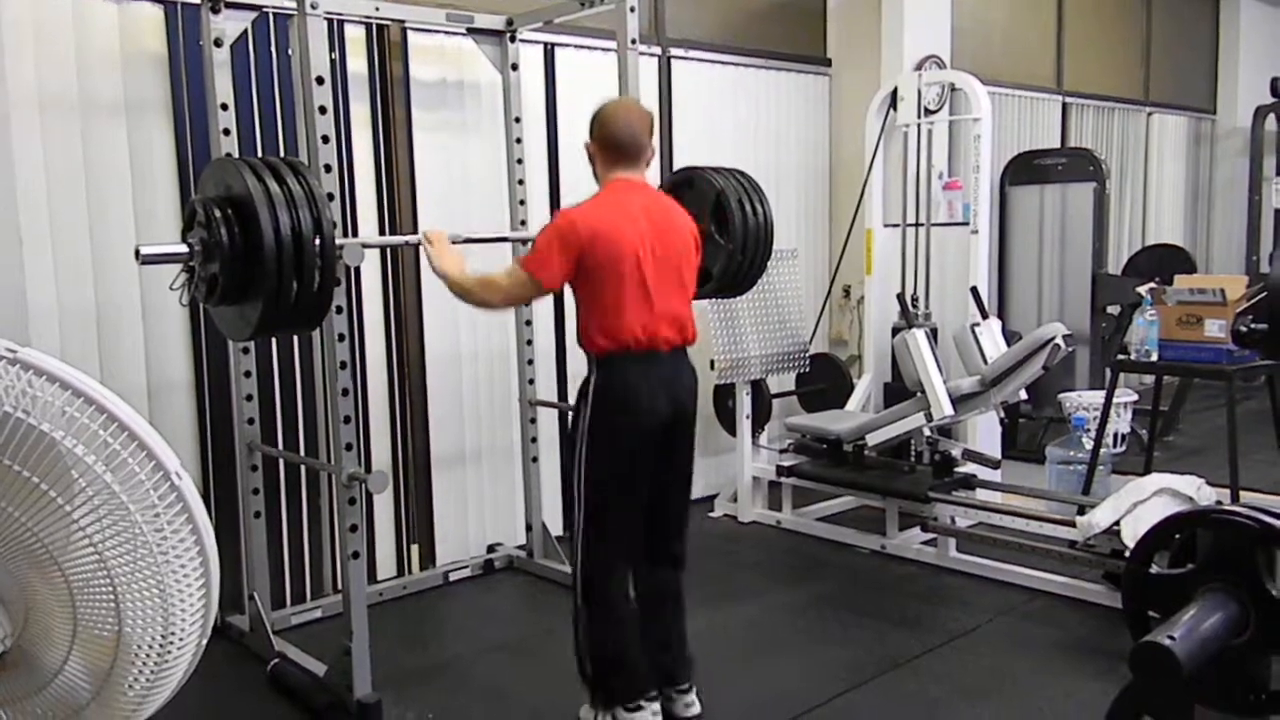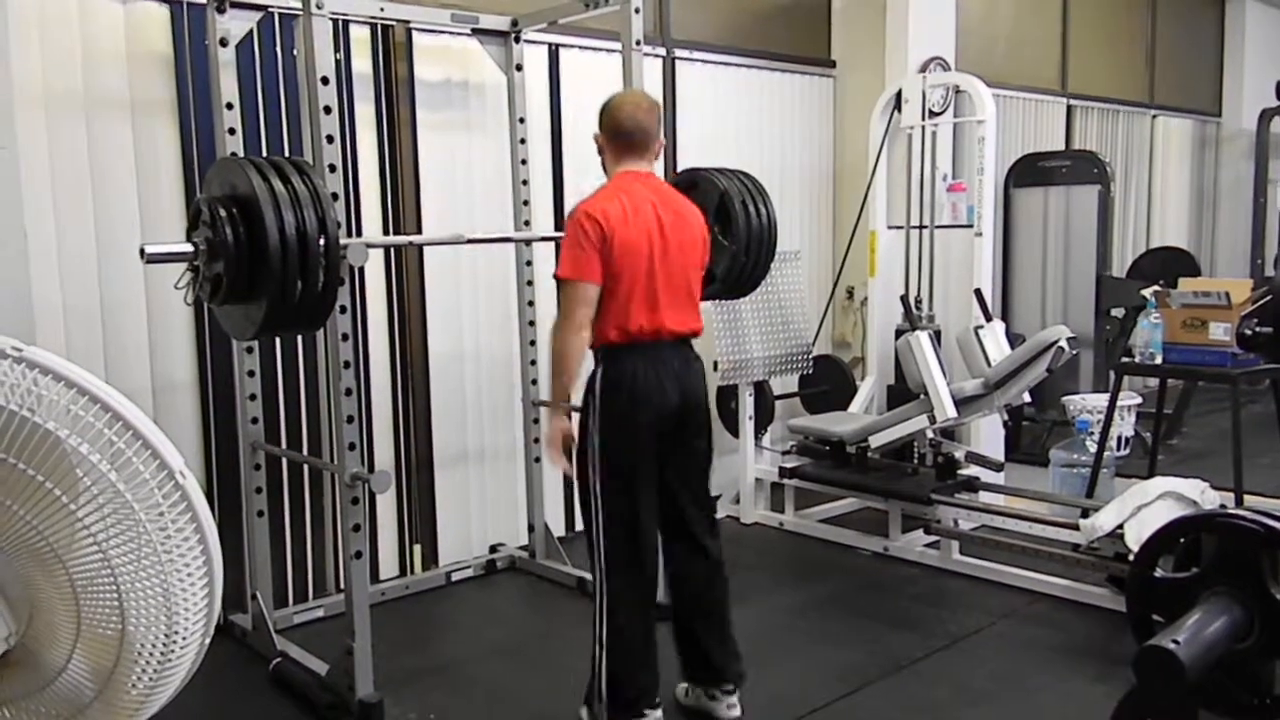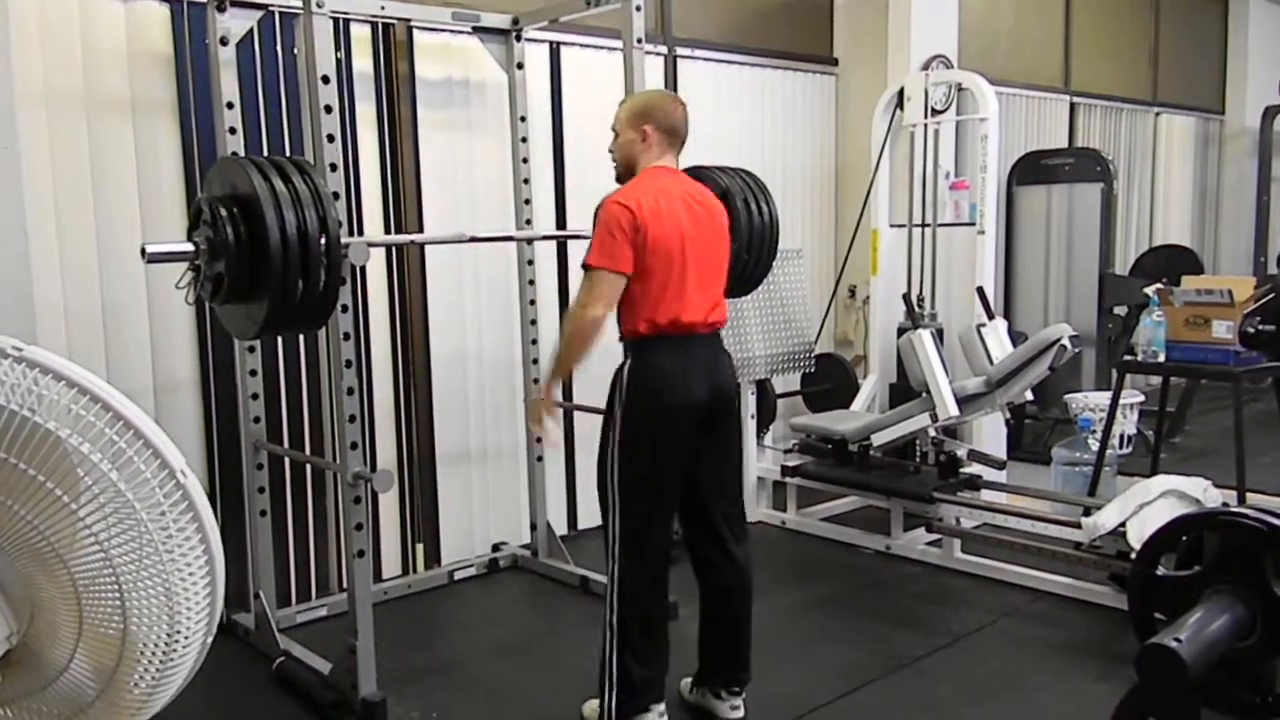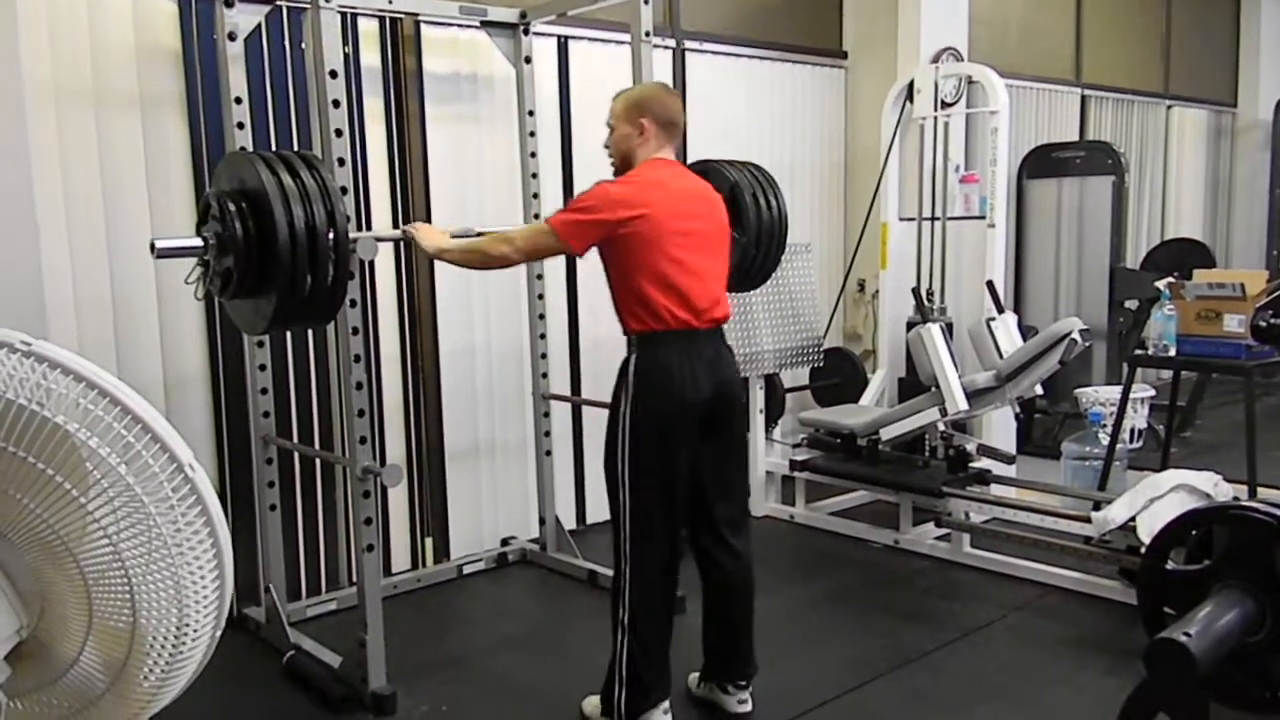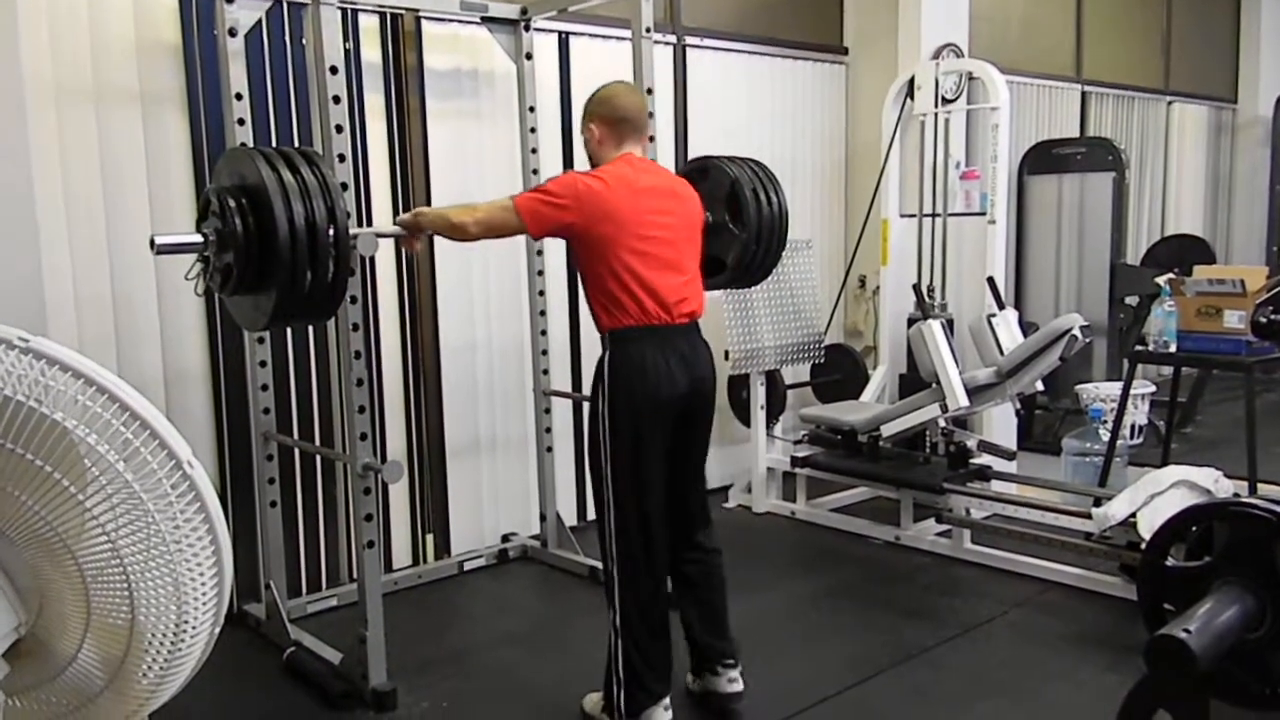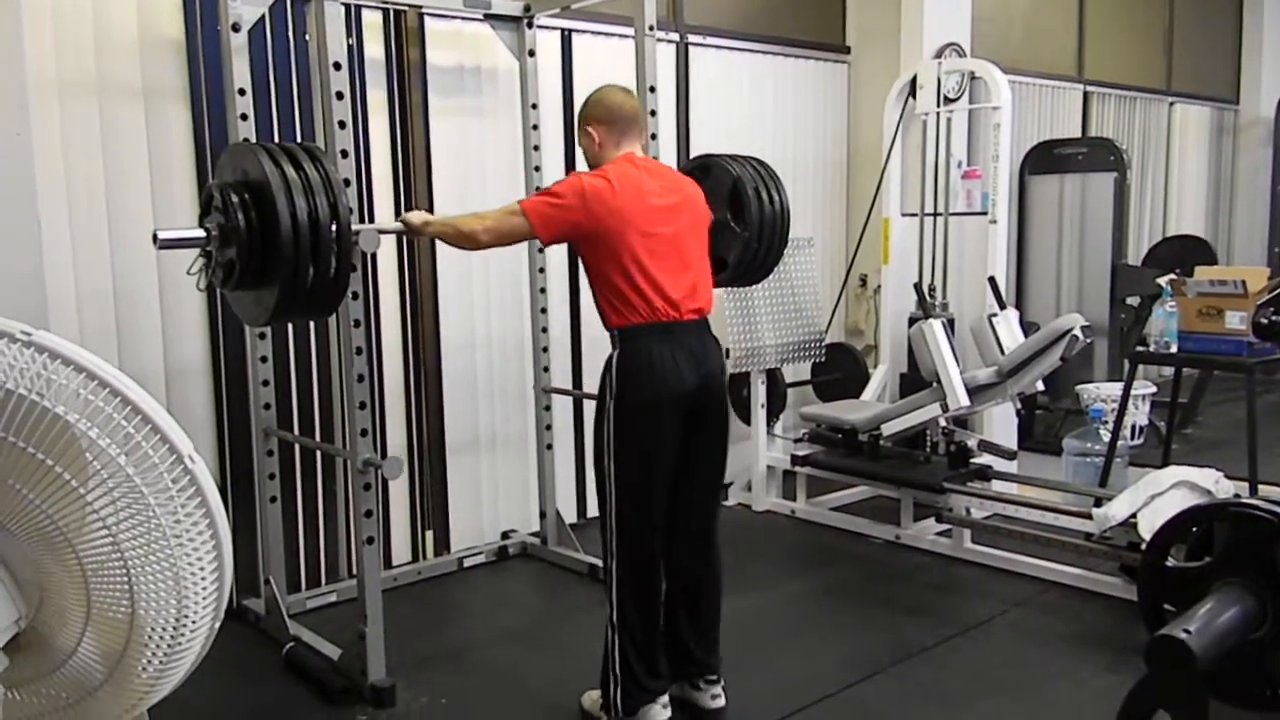
dt=0.3s
person 1, frame 1
left shoulder: (581, 223)
right shoulder: (682, 220)
left elbow: (504, 294)
left wrist: (449, 269)
left hip: (621, 388)
right hip: (678, 380)
left knee: (605, 551)
right knee: (662, 546)
person 1, frame 2
left shoulder: (593, 215)
right shoulder: (690, 214)
left elbow: (577, 323)
left wrist: (558, 412)
left hip: (627, 381)
right hip: (685, 372)
left knee: (623, 550)
right knee: (694, 537)
person 1, frame 3
left shoulder: (627, 205)
right shoulder: (711, 204)
left elbow: (594, 310)
left wrist: (553, 383)
left hip: (657, 373)
right hip: (714, 366)
left knee: (636, 546)
right knee: (720, 536)
person 1, frame 4
left shoulder: (618, 198)
right shoulder: (710, 197)
left elbow: (512, 249)
left wrist: (441, 245)
left hip: (660, 370)
right hip: (719, 364)
left knee: (647, 545)
right knee: (723, 532)
person 1, frame 5
left shoulder: (584, 193)
right shoulder: (684, 194)
left elbow: (474, 223)
left wrist: (422, 219)
left hip: (636, 366)
right hip: (693, 358)
left knee: (634, 536)
right knee: (689, 522)
right ankle: (718, 663)
person 1, frame 6
left shoulder: (589, 193)
right shoulder: (688, 191)
left elbow: (483, 232)
left wrist: (426, 224)
left hip: (646, 364)
right hip: (704, 355)
left knee: (634, 535)
right knee: (695, 531)
